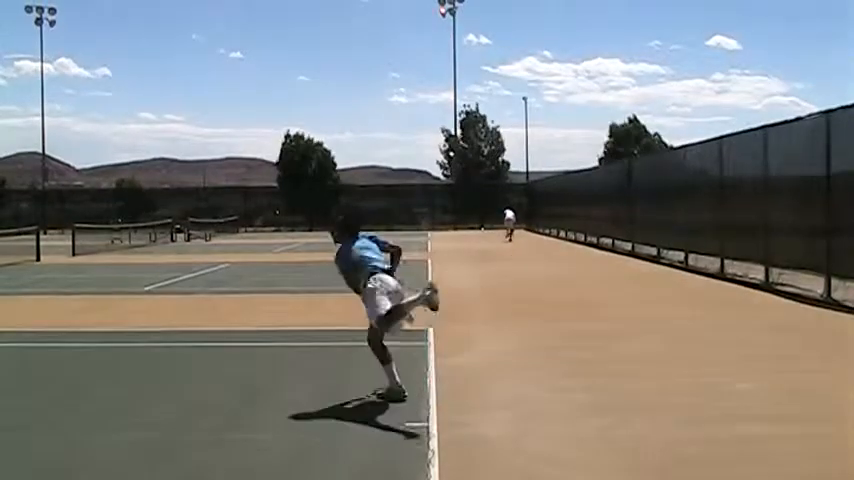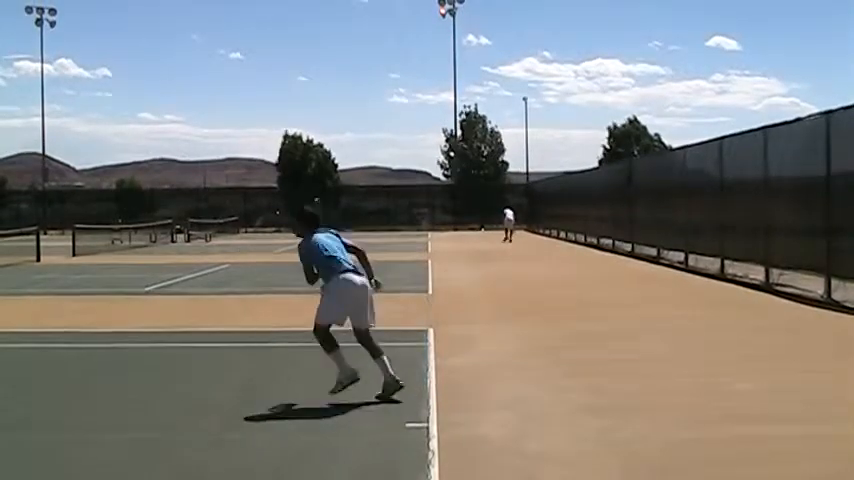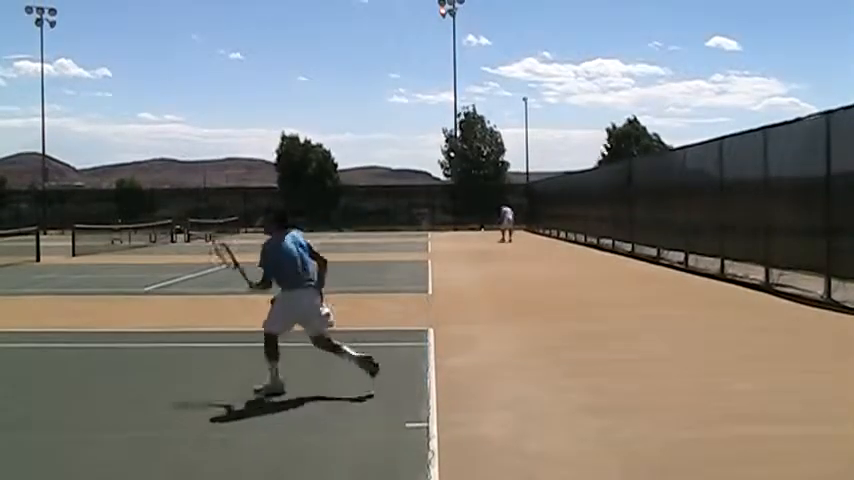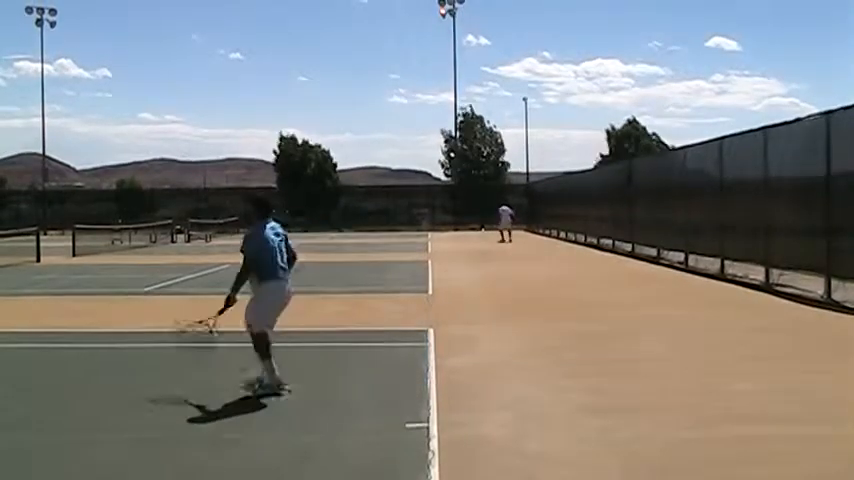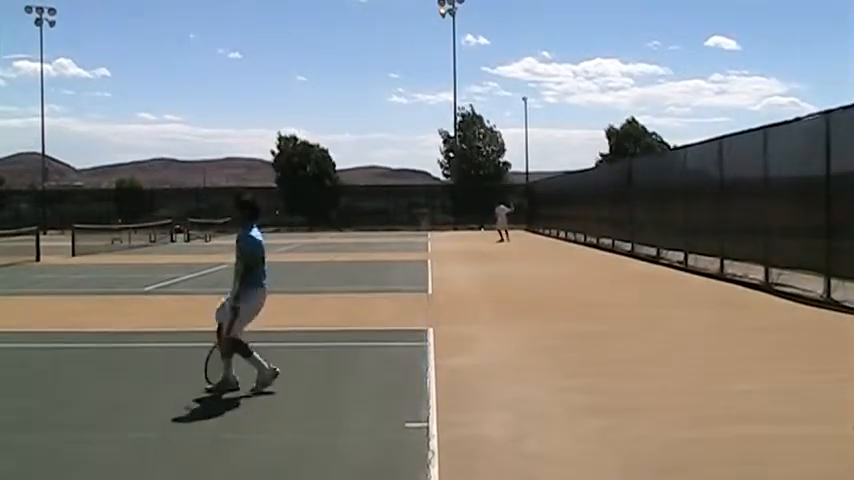
dt=0.2s
person 1, frame 1
left shoulder: (342, 253)
right shoulder: (370, 239)
left elbow: (354, 285)
right elbow: (397, 250)
left wrist: (364, 295)
left hip: (376, 283)
right hip: (393, 283)
left knee: (382, 326)
right knee: (374, 338)
left ankle: (423, 296)
right ankle: (395, 387)
person 1, frame 2
left shoulder: (305, 245)
right shoulder: (331, 234)
left elbow: (311, 279)
right elbow: (360, 252)
right wrist: (371, 277)
left hip: (339, 283)
right hip: (360, 282)
left knee: (321, 329)
right knee: (364, 336)
left ankle: (346, 371)
right ankle: (390, 379)
person 1, frame 3
left shoulder: (269, 245)
right shoulder: (296, 236)
left elbow: (266, 283)
right elbow: (321, 261)
left wrist: (256, 286)
right wrist: (319, 289)
left hip: (292, 297)
right hip: (311, 295)
left knee: (270, 334)
right knee: (321, 340)
left ankle: (275, 383)
right ankle: (361, 359)
person 1, frame 4
left shoulder: (253, 234)
right shoulder: (277, 228)
left elbow: (247, 268)
right elbow: (293, 257)
left wrist: (232, 294)
left hip: (268, 287)
right hip: (283, 286)
left knee: (258, 332)
right knee: (259, 331)
left ankle: (273, 381)
right ankle: (268, 377)
person 1, frame 5
left shoulder: (249, 238)
right shoulder: (248, 235)
left elbow: (247, 272)
left wrist: (236, 300)
left hip: (249, 293)
right hip: (244, 293)
left knee: (227, 335)
right knee: (225, 333)
left ankle: (257, 372)
right ankle: (232, 378)
